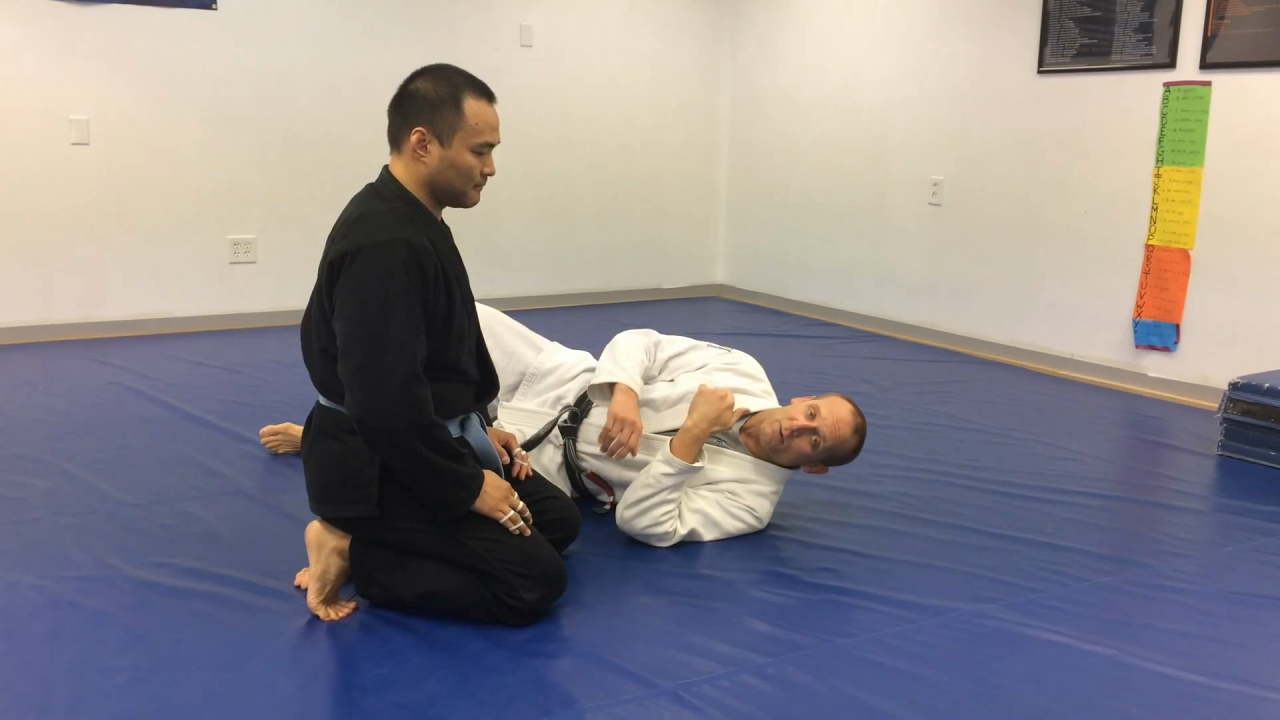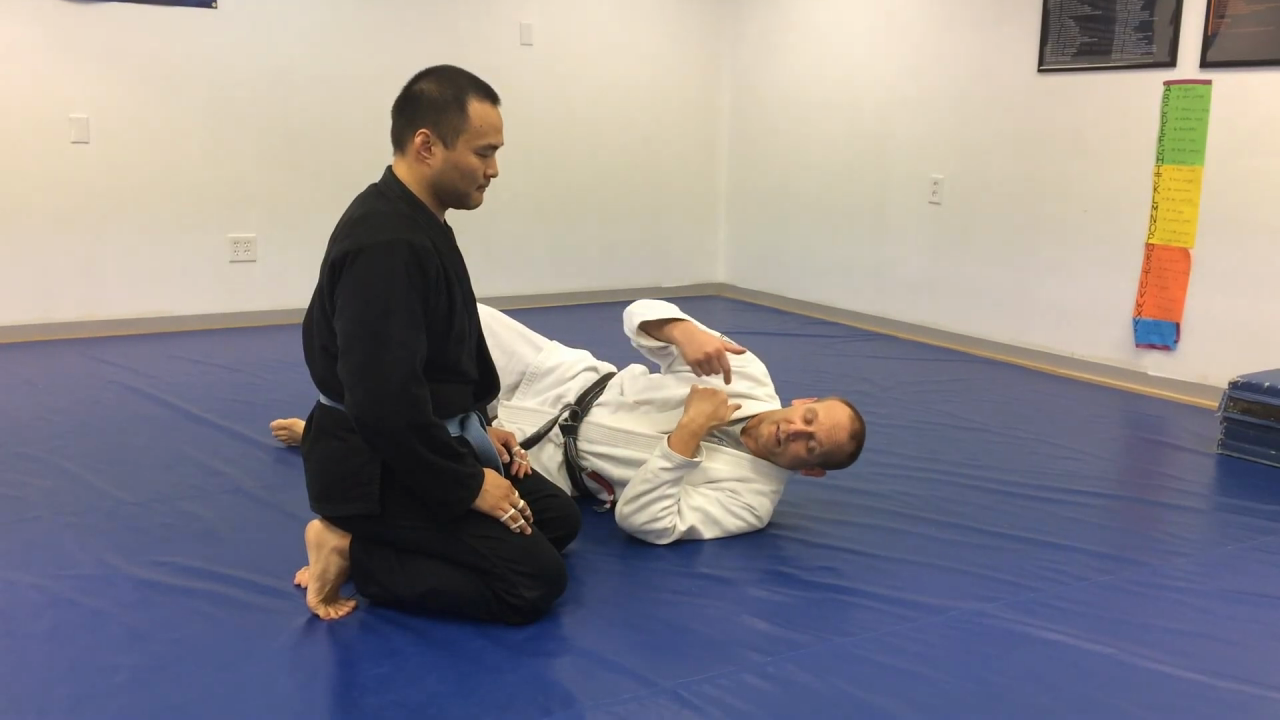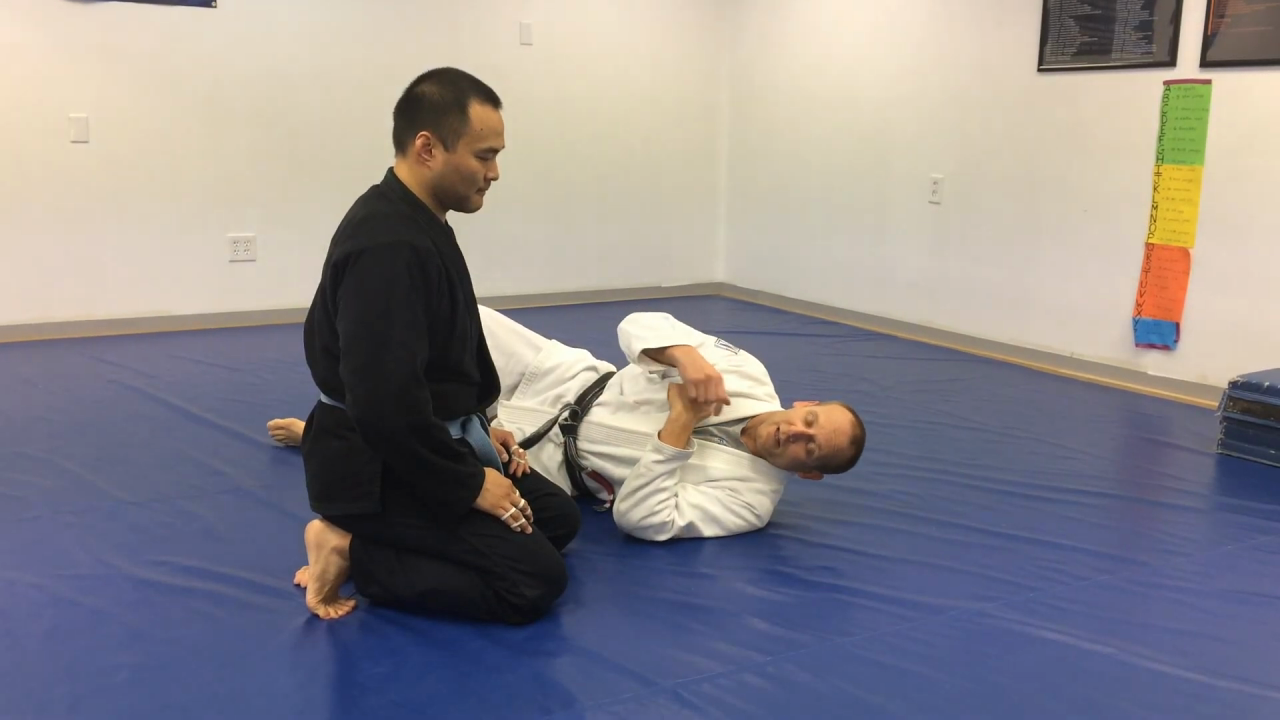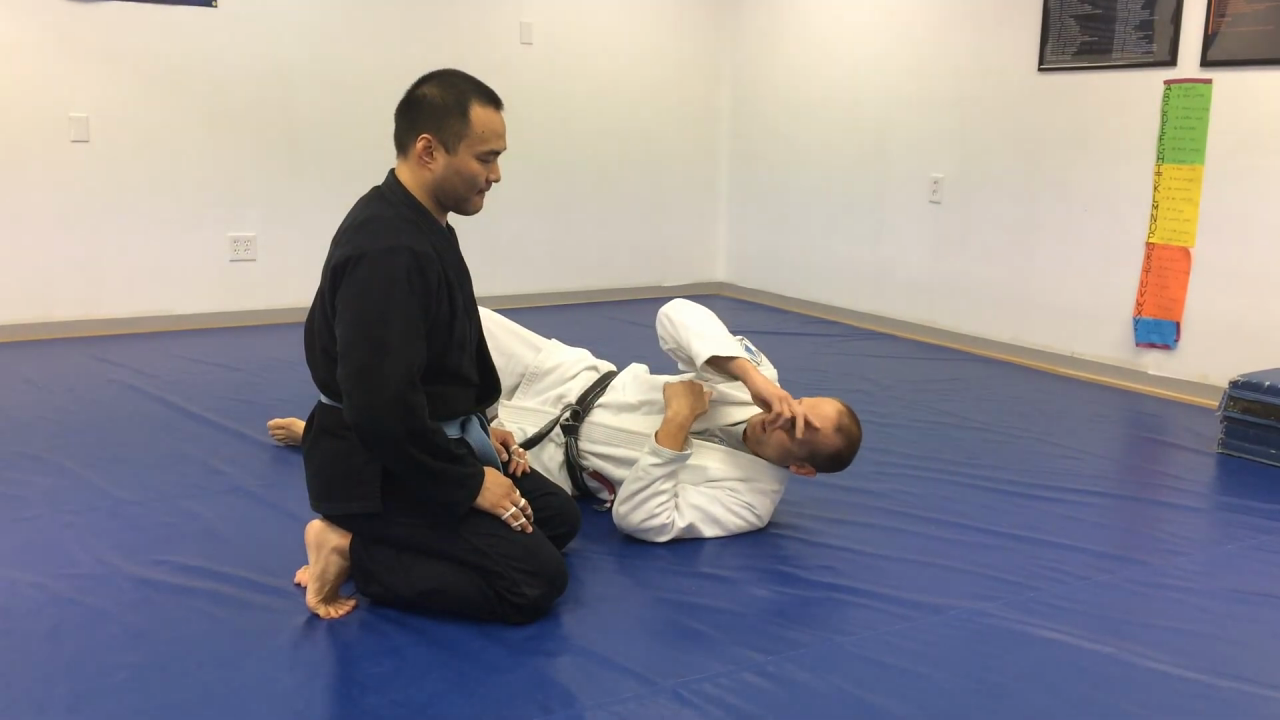
dt=0.7s
person 1, frame 1
left shoulder: (751, 497)
right shoulder: (745, 373)
left elbow: (643, 523)
right elbow: (639, 343)
left wrist: (693, 435)
right wrist: (624, 397)
left hip: (551, 462)
right hip: (570, 382)
person 1, frame 2
left shoulder: (752, 498)
right shoulder: (749, 376)
left elbow: (642, 519)
right elbow: (641, 314)
left wrist: (692, 432)
right wrist: (686, 331)
left hip: (551, 459)
right hip: (575, 381)
person 1, frame 3
left shoulder: (751, 498)
right shoulder: (748, 377)
left elbow: (640, 517)
right elbow: (636, 327)
left wrist: (681, 425)
right wrist: (688, 358)
left hip: (554, 457)
right hip: (578, 380)
person 1, frame 4
left shoulder: (751, 499)
right shoulder: (753, 379)
left elbow: (640, 519)
right elbow: (677, 316)
left wrist: (677, 425)
right wrist: (752, 376)
left hip: (554, 458)
right hip: (578, 380)
person 2, frame 1
left shoulder: (414, 220)
right shoulder: (384, 245)
right elbow: (386, 403)
left wrist: (476, 430)
right wrist: (467, 487)
left hip: (425, 442)
right hip: (378, 465)
left knee: (557, 521)
right knee: (533, 582)
left ankle: (367, 539)
right ankle: (351, 552)
person 2, frame 2
left shoulder: (416, 222)
right shoulder: (385, 246)
right elbow: (384, 403)
left wrist: (476, 429)
right wrist: (467, 485)
left hip: (423, 442)
right hip: (376, 465)
left knee: (557, 520)
right knee: (534, 581)
left ankle: (377, 541)
right ankle: (352, 551)
person 2, frame 3
left shoulder: (417, 223)
right shoulder: (387, 246)
right elbow: (385, 404)
left wrist: (475, 431)
right wrist: (468, 484)
left hip: (425, 442)
right hip: (377, 464)
left knee: (557, 519)
right knee: (534, 581)
left ankle: (369, 539)
right ankle: (352, 552)
person 2, frame 4
left shoulder: (420, 224)
right shoulder: (385, 251)
right elbow: (381, 407)
left wrist: (476, 430)
right wrist: (467, 483)
left hip: (427, 442)
right hip: (377, 465)
left knee: (557, 518)
right knee: (534, 580)
left ankle: (376, 539)
right ankle: (353, 551)
